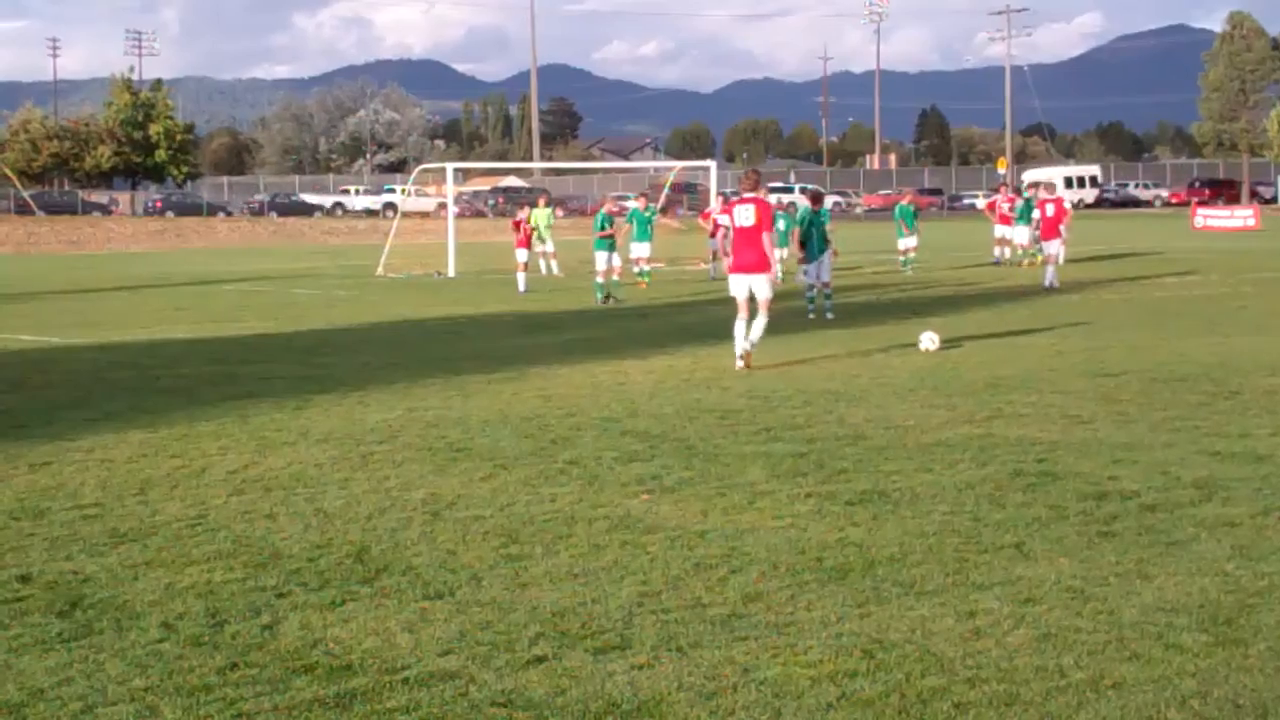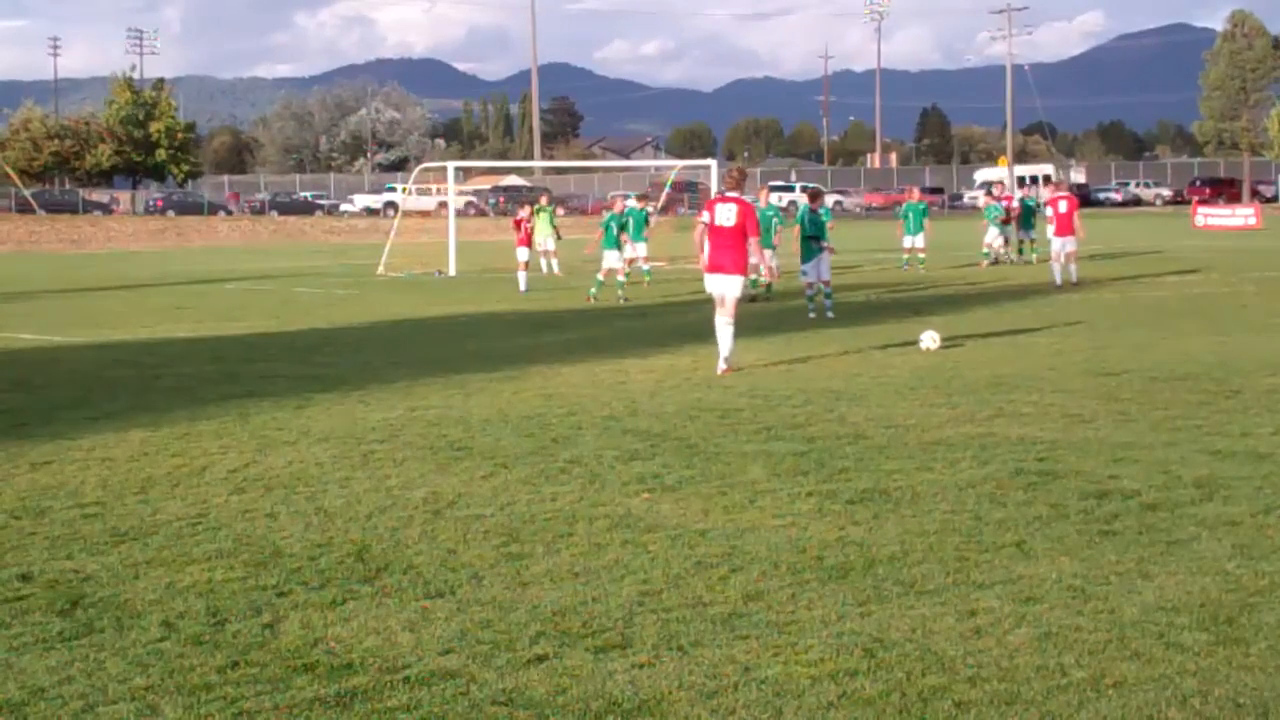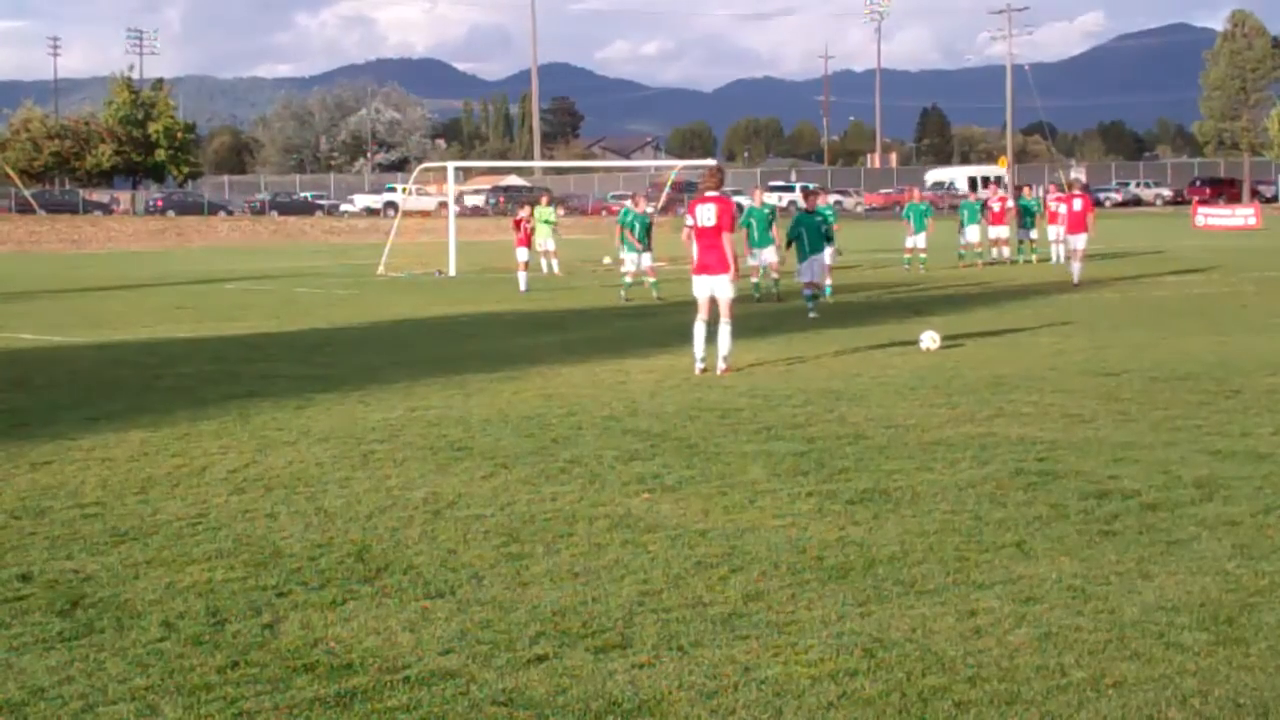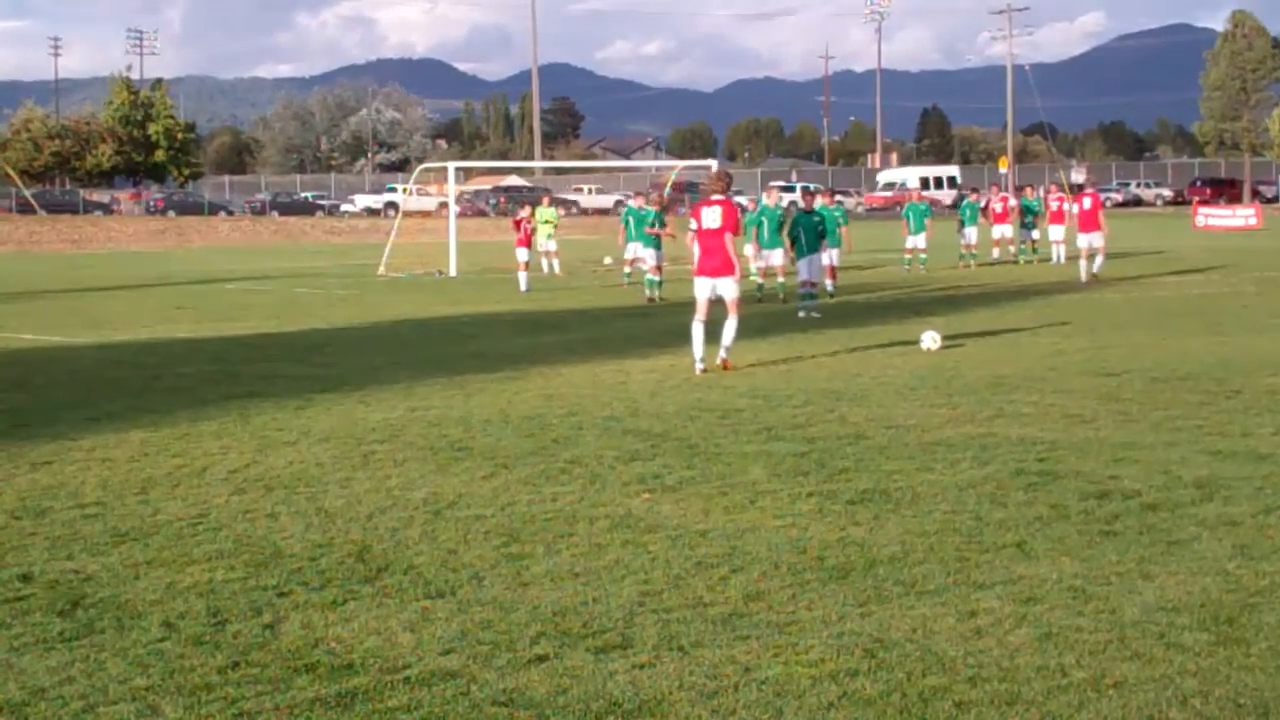
dt=0.5s
person 1, frame 1
left shoulder: (731, 207)
right shoulder: (764, 206)
left elbow: (720, 236)
right elbow: (766, 237)
left wrist: (726, 256)
right wrist: (772, 265)
left hip: (737, 266)
right hip: (759, 266)
left knee: (742, 313)
right knee: (763, 311)
left ankle: (740, 357)
right ankle: (748, 346)
person 1, frame 2
left shoulder: (712, 204)
right shoulder: (747, 208)
left elbow: (698, 233)
right elbow: (754, 242)
left wrist: (701, 254)
right wrist: (764, 266)
left hip: (713, 265)
right hip: (735, 266)
left knee: (719, 309)
right knee: (729, 315)
left ankle: (722, 355)
right ankle: (723, 363)
person 1, frame 3
left shoulder: (694, 205)
right shoulder: (726, 204)
left elbow: (685, 236)
right elbow: (726, 237)
right wrist: (732, 265)
left hip: (701, 267)
right hip: (722, 267)
left knee: (702, 316)
right knee: (725, 316)
left ankle: (699, 362)
right ankle: (722, 363)
person 1, frame 4
left shoulder: (698, 208)
right shoulder: (730, 207)
left elbow: (689, 239)
right elbow: (728, 238)
right wrist: (737, 264)
left hip: (703, 269)
right hip: (726, 269)
left knee: (699, 317)
right knee: (733, 314)
left ankle: (699, 362)
right ankle: (724, 354)
